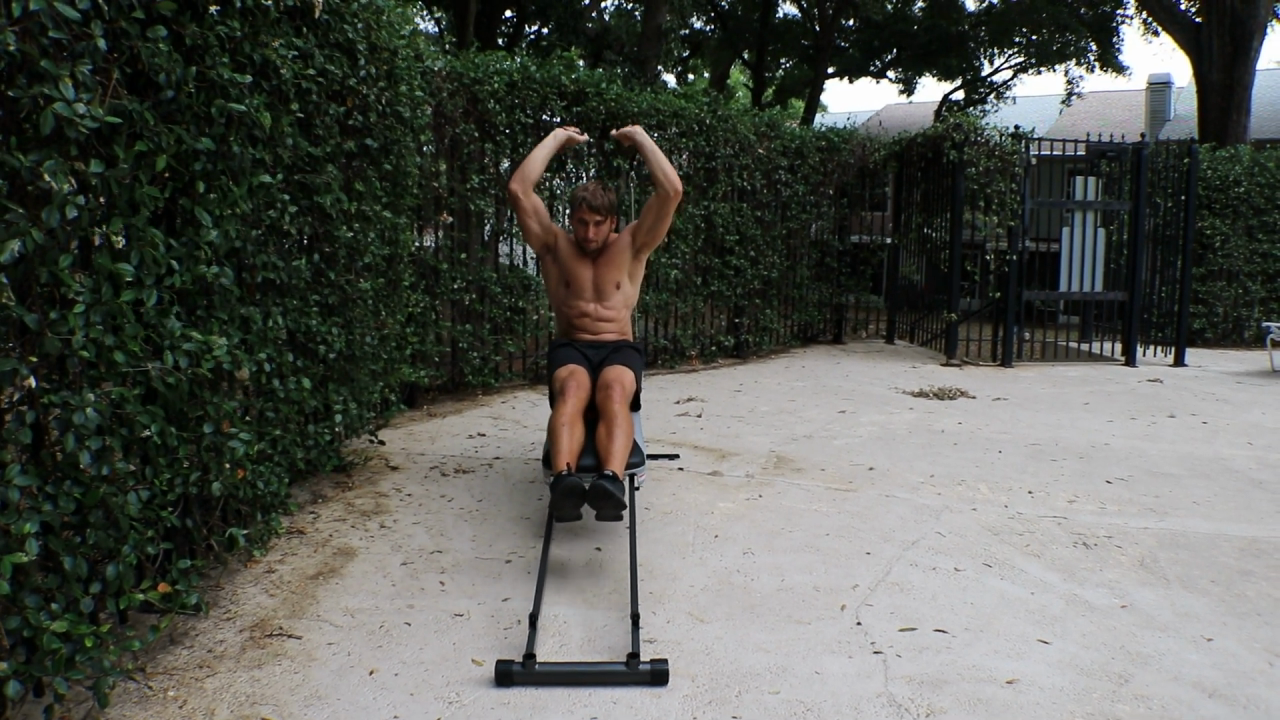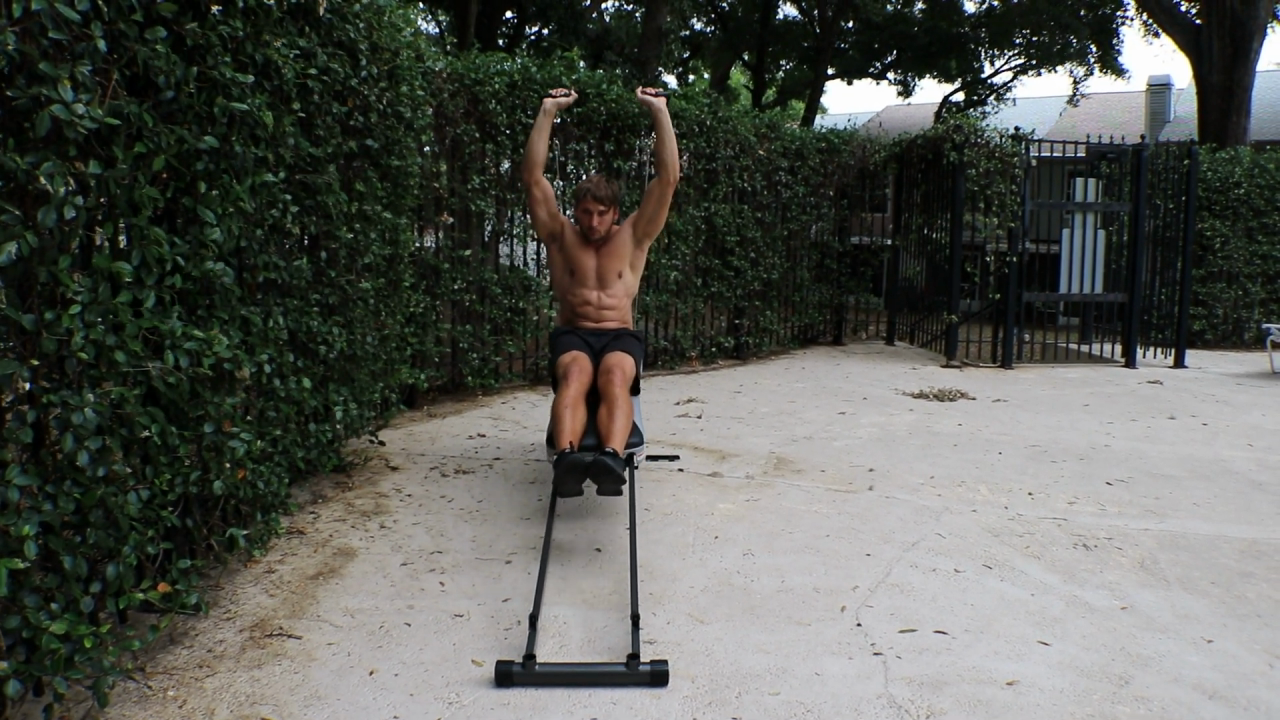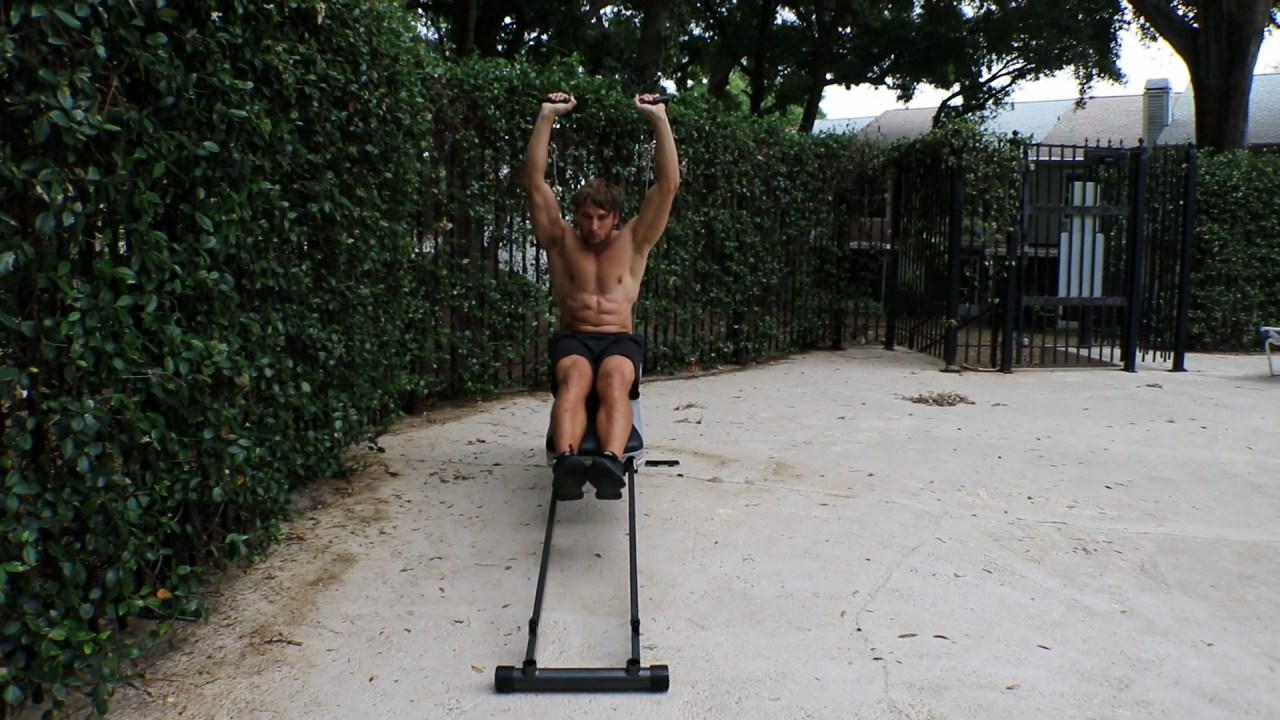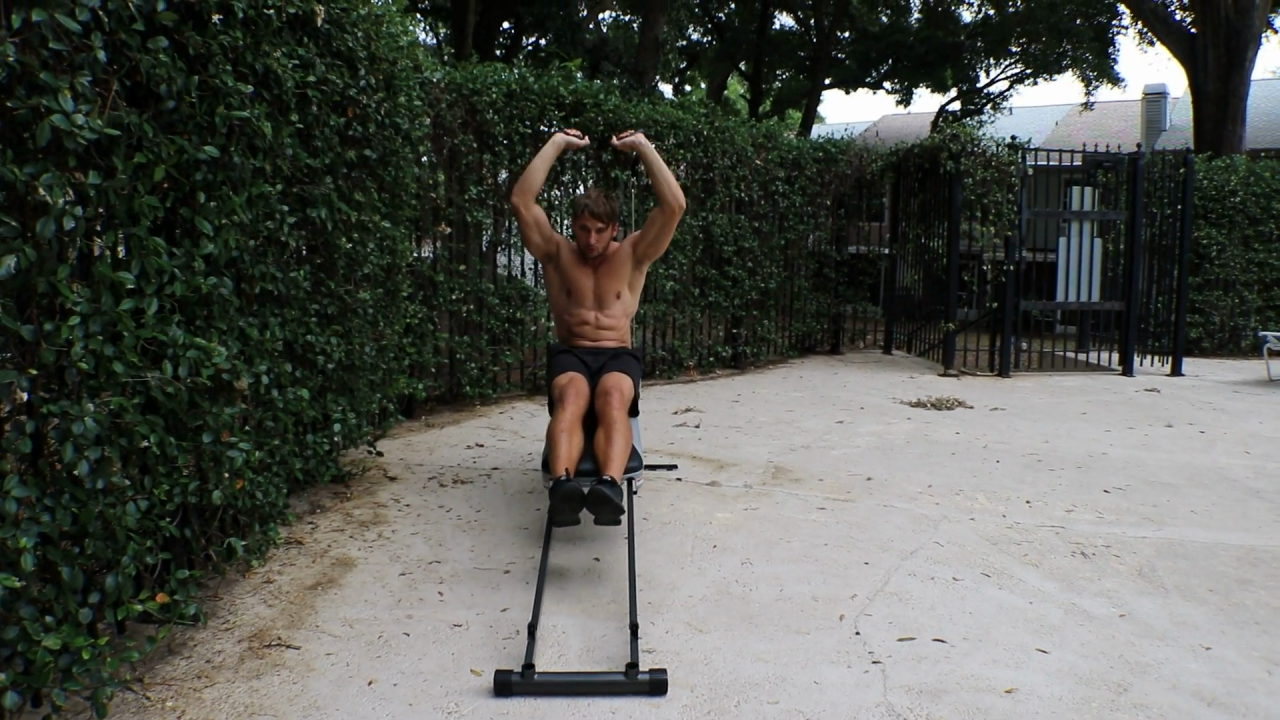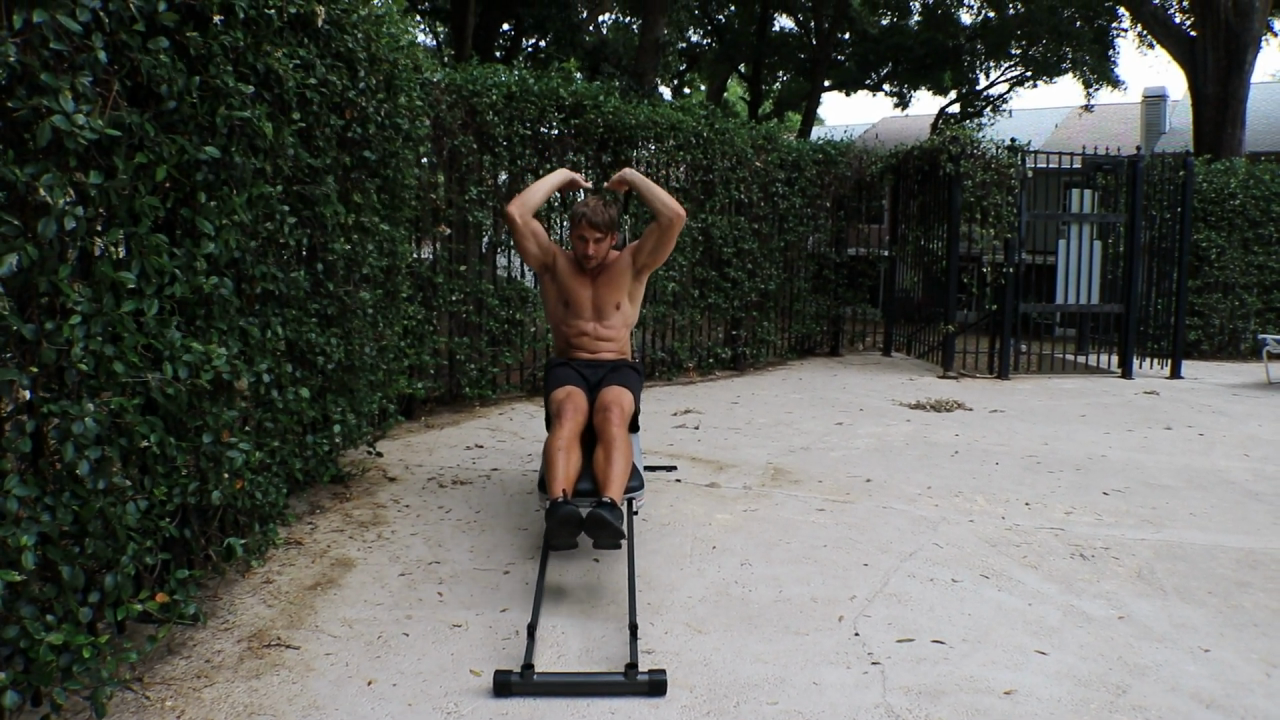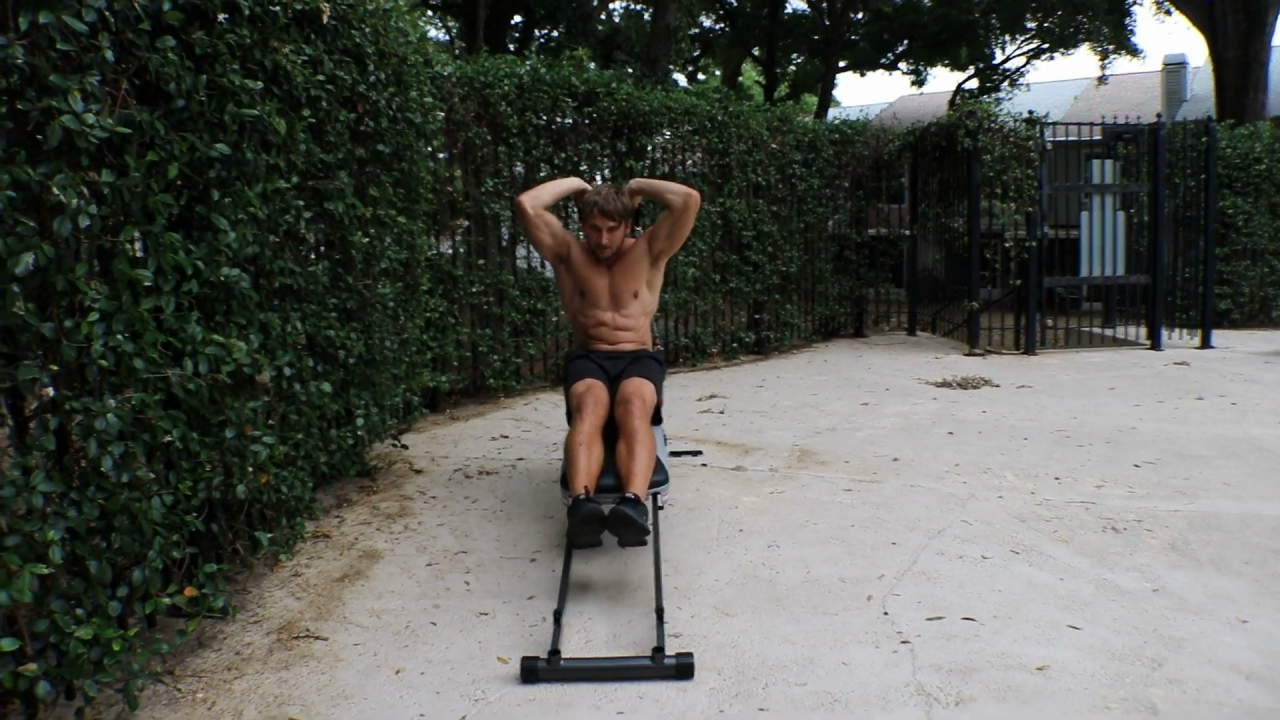
dt=0.4s
person 1, frame 1
left shoulder: (631, 246)
right shoulder: (555, 245)
left elbow: (672, 192)
right elbow: (518, 191)
left wrist: (639, 139)
right wrist: (557, 138)
left hip: (620, 348)
right hip: (570, 347)
left knee: (612, 392)
right knee: (572, 390)
left ankle: (611, 482)
right ankle: (563, 481)
person 1, frame 2
left shoulder: (634, 238)
right shoulder: (560, 237)
left elbow: (667, 178)
right elbow: (533, 178)
left wrist: (660, 112)
right wrist: (548, 111)
left hip: (621, 337)
right hip: (572, 335)
left knee: (614, 377)
right knee: (575, 375)
left ankle: (612, 459)
right ankle: (565, 459)
person 1, frame 3
left shoulder: (633, 242)
right shoulder: (560, 241)
left elbow: (668, 185)
right elbow: (534, 182)
left wrist: (660, 119)
right wrist: (546, 117)
left hip: (620, 341)
right hip: (572, 339)
left knee: (613, 381)
right knee: (574, 378)
left ankle: (611, 462)
right ankle: (566, 461)
person 1, frame 4
left shoulder: (633, 254)
right shoulder: (556, 253)
left elbow: (675, 206)
right elbow: (520, 202)
left wrist: (643, 146)
right wrist: (556, 143)
left hip: (619, 356)
right hip: (570, 354)
left knee: (613, 399)
right knee: (570, 398)
left ankle: (610, 487)
right ankle: (561, 486)
person 1, frame 5
left shoulder: (633, 264)
right shoulder: (553, 262)
left elbow: (674, 217)
right elbow: (514, 214)
left wrist: (629, 176)
right wrist: (562, 176)
left hip: (619, 367)
right hip: (567, 366)
left knee: (612, 415)
right knee: (567, 415)
left ankle: (610, 508)
right ankle: (559, 507)
person 1, frame 6
left shoulder: (649, 250)
right shoulder: (568, 251)
left elbow: (688, 199)
right elbow: (525, 205)
left wrist: (638, 186)
right wrist: (575, 184)
left hip: (639, 357)
right hip: (587, 357)
left knee: (633, 408)
right knee: (589, 408)
left ankle: (634, 505)
right ankle: (582, 505)
